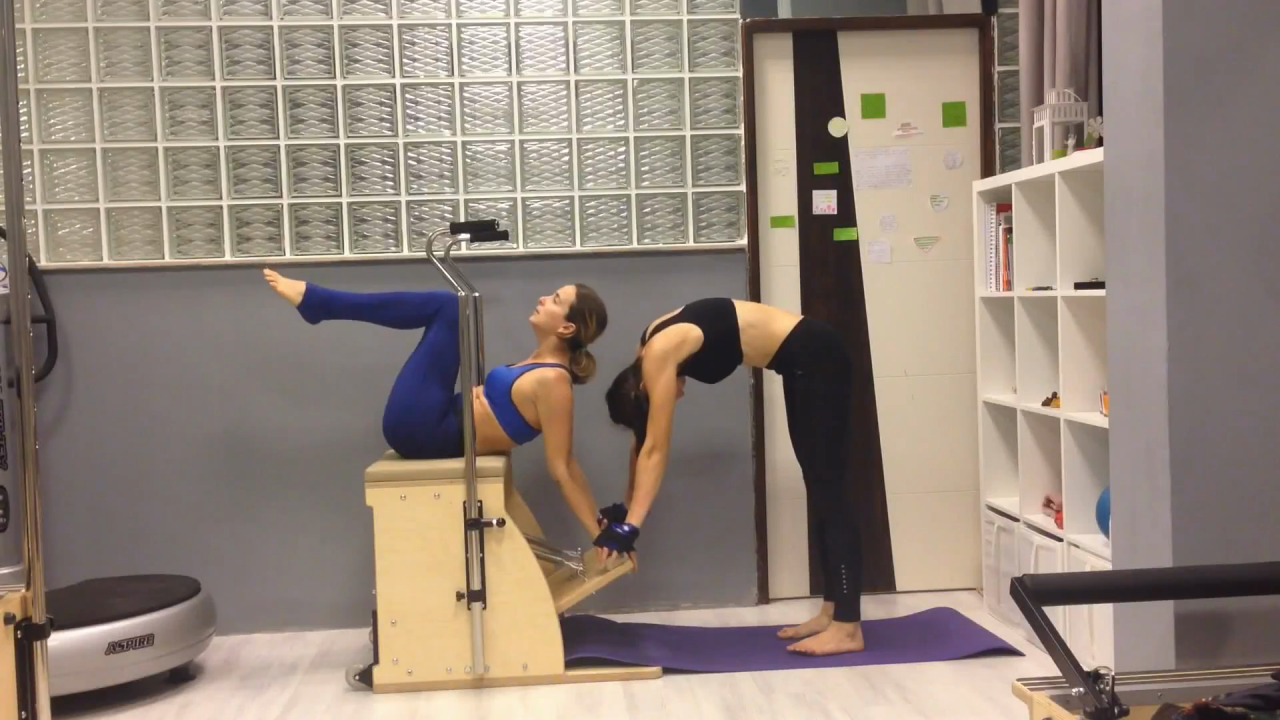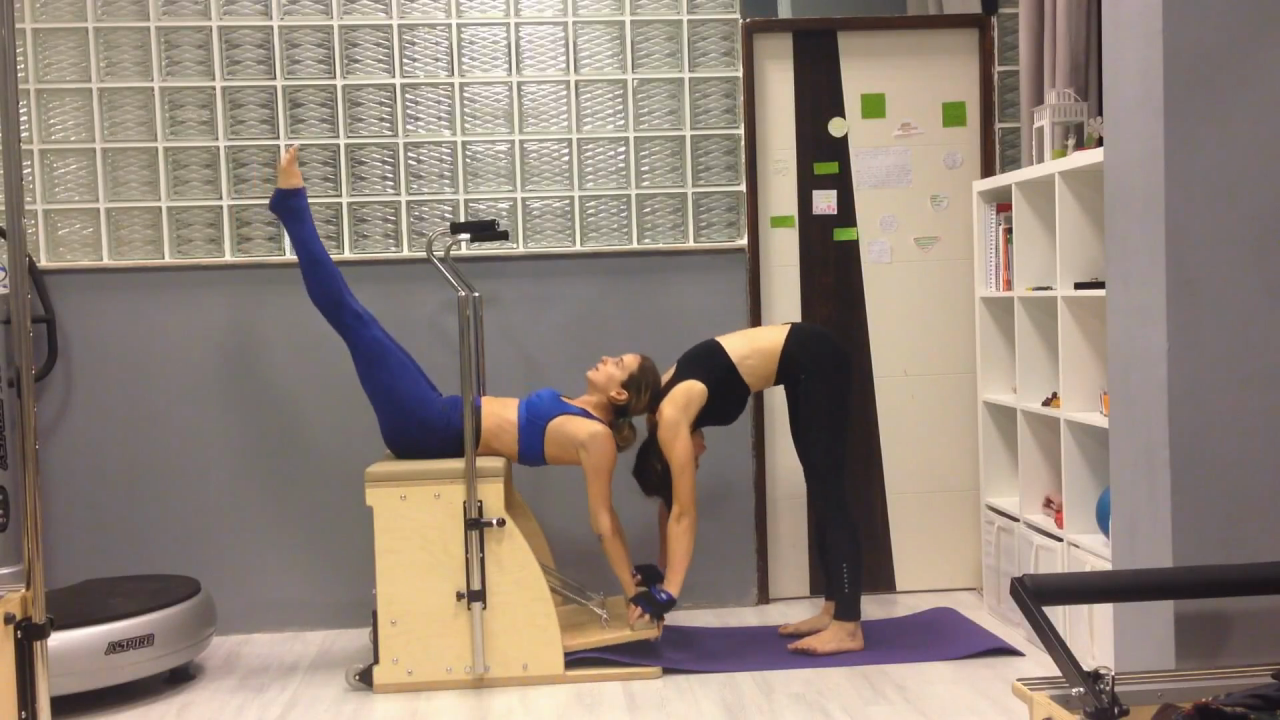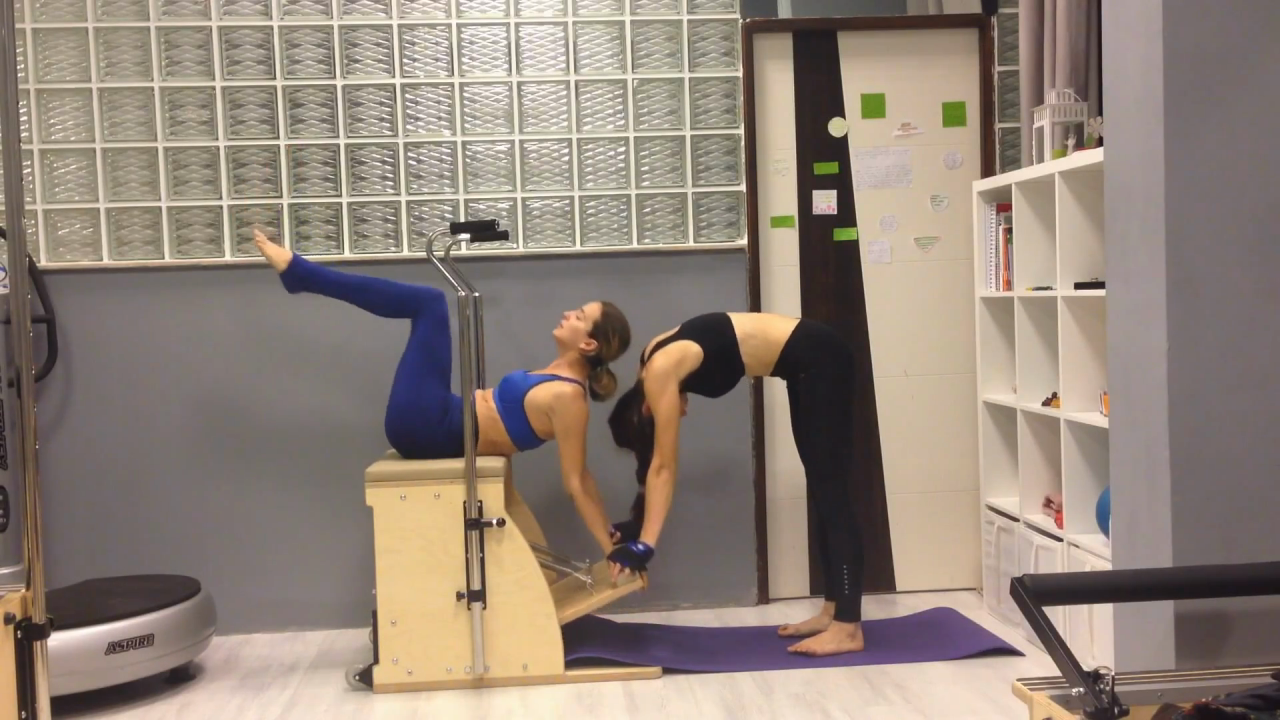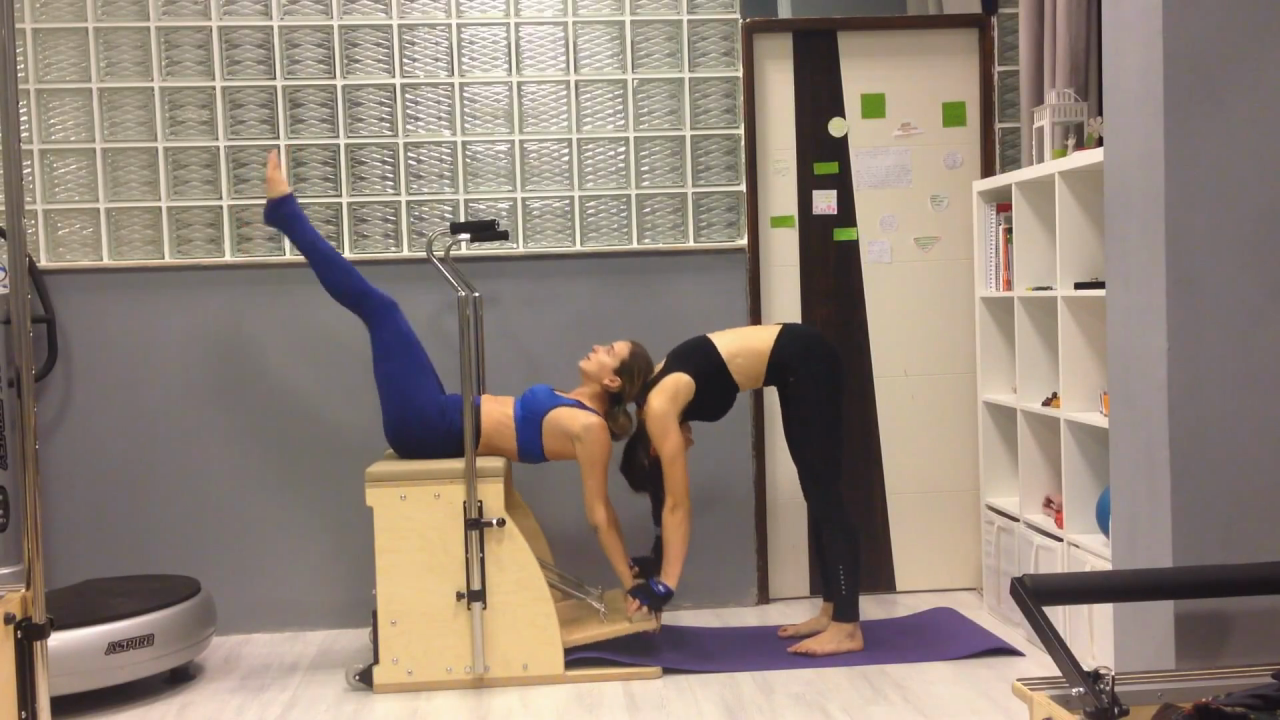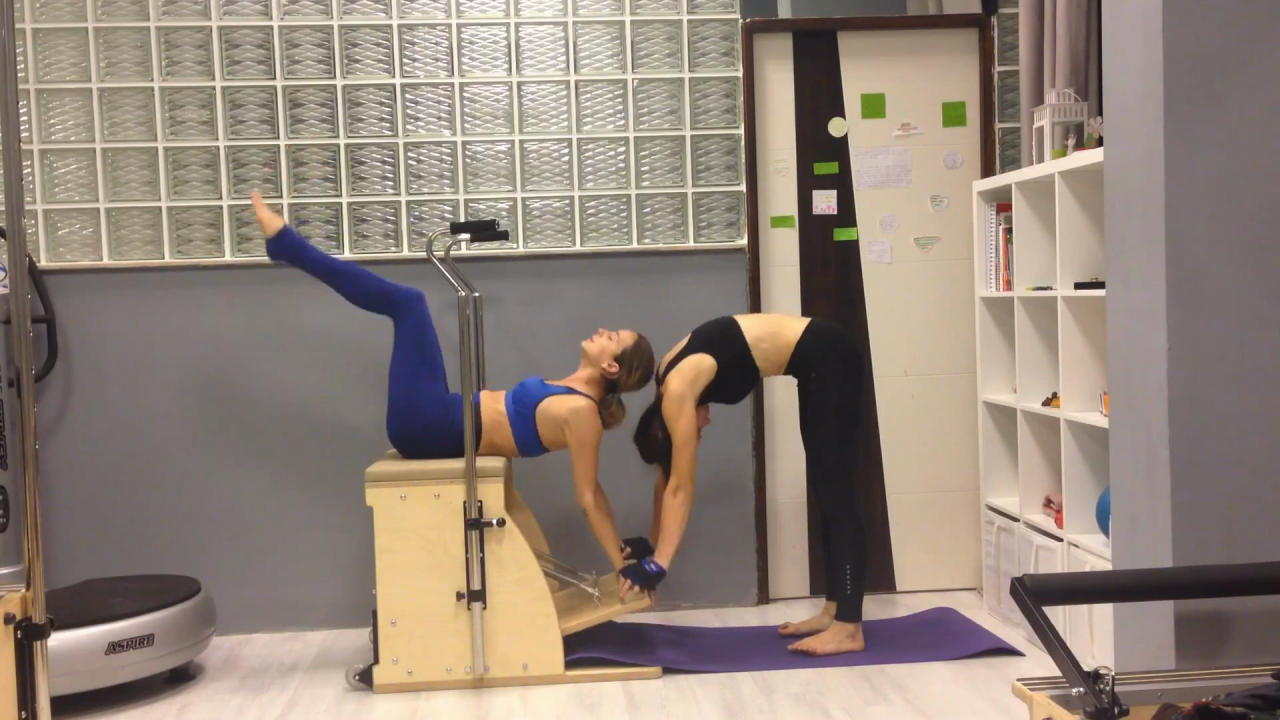
dt=1s
person 1, frame 1
left shoulder: (553, 382)
right shoulder: (542, 365)
left elbow: (563, 468)
left wrist: (600, 536)
left hip: (422, 431)
right hip: (433, 428)
left knee: (447, 307)
right knee: (444, 307)
left ankle: (313, 298)
right ankle: (314, 298)
person 1, frame 2
left shoulder: (595, 437)
right shoulder: (582, 413)
left elbow: (604, 523)
left wrist: (635, 593)
left hip: (433, 432)
right hip: (442, 419)
left knee: (355, 322)
right knee: (357, 320)
left ankle: (293, 203)
person 1, frame 3
left shoulder: (568, 398)
right shoulder: (560, 380)
left elbow: (577, 483)
left wrist: (613, 550)
left hip: (425, 430)
right hip: (437, 425)
left knee: (428, 304)
right knee: (430, 303)
left ankle: (297, 270)
right ankle: (298, 270)
person 1, frame 4
left shoulder: (590, 428)
right shoulder: (576, 408)
left elbow: (600, 515)
left wrist: (633, 586)
left hip: (429, 430)
right hip: (441, 424)
left knee: (380, 311)
right knee: (380, 310)
left ankle: (285, 209)
person 1, frame 5
left shoulder: (582, 411)
right shoulder: (574, 394)
left elbow: (589, 496)
left wrist: (623, 565)
left hip: (430, 430)
right hip: (442, 421)
left knee: (408, 305)
right knee: (411, 303)
left ankle: (286, 240)
right ankle: (287, 242)
person 2, frame 1
left shoulder: (660, 353)
right shoulder: (653, 347)
left elbow: (654, 449)
right elbow: (644, 440)
left wrist: (628, 525)
right wrist: (626, 510)
left hip: (817, 358)
right hip: (804, 361)
left knee: (828, 495)
right knee: (821, 493)
left ankle: (847, 629)
right ankle: (832, 613)
person 2, frame 2
left shoulder: (671, 419)
right shoulder: (664, 410)
left elbow: (683, 514)
right elbow: (672, 506)
left wrist: (668, 593)
right wrist: (662, 571)
left hip: (817, 361)
right hip: (805, 364)
left knee: (827, 493)
right knee: (821, 492)
left ankle: (848, 627)
right ankle: (834, 611)
person 2, frame 3
left shoulder: (660, 372)
right shoulder: (655, 363)
left elbow: (663, 467)
right elbow: (658, 463)
left wrist: (644, 545)
right wrist: (638, 526)
left hip: (820, 360)
right hip: (807, 363)
left knee: (830, 493)
right knee: (822, 492)
left ankle: (848, 628)
right ankle: (834, 612)
person 2, frame 4
left shoulder: (659, 410)
right shoulder: (655, 402)
left elbow: (677, 505)
right elbow: (669, 503)
left wrist: (664, 584)
right wrist: (656, 562)
left hip: (808, 362)
right hip: (797, 363)
left knee: (823, 495)
right knee: (817, 494)
left ankle: (847, 628)
right ankle: (833, 612)
person 2, frame 5
left shoulder: (678, 390)
right shoulder: (670, 383)
left elbow: (680, 487)
right elbow: (667, 475)
left wrist: (657, 564)
right wrist: (652, 547)
left hip: (831, 359)
right hip: (818, 361)
left knee: (836, 493)
right knee: (825, 490)
left ankle: (849, 628)
right ankle: (835, 610)
